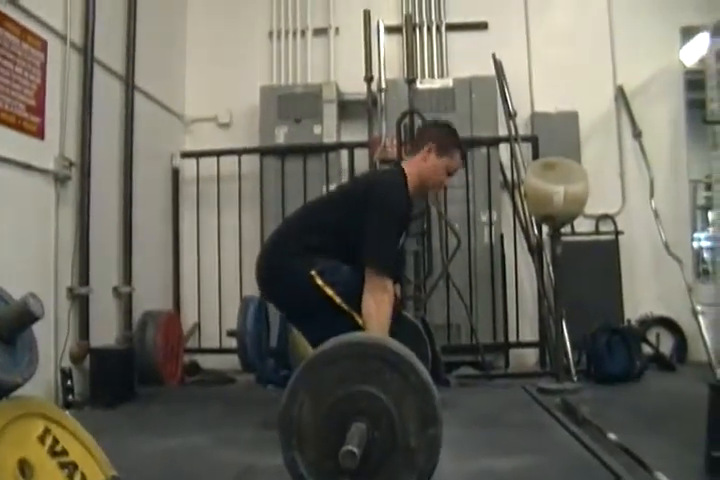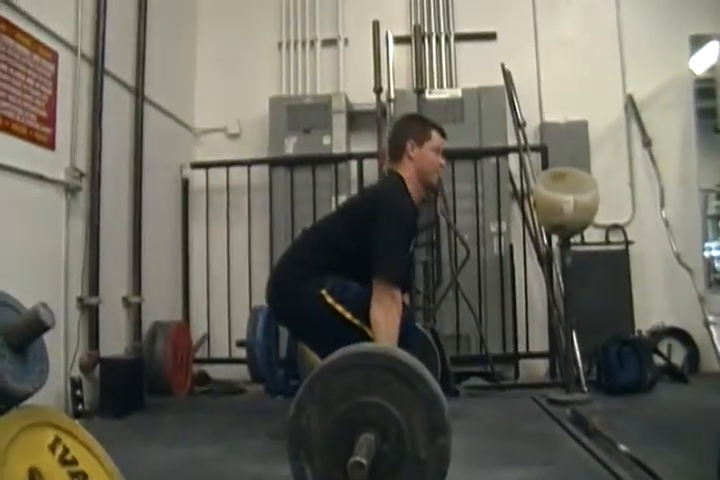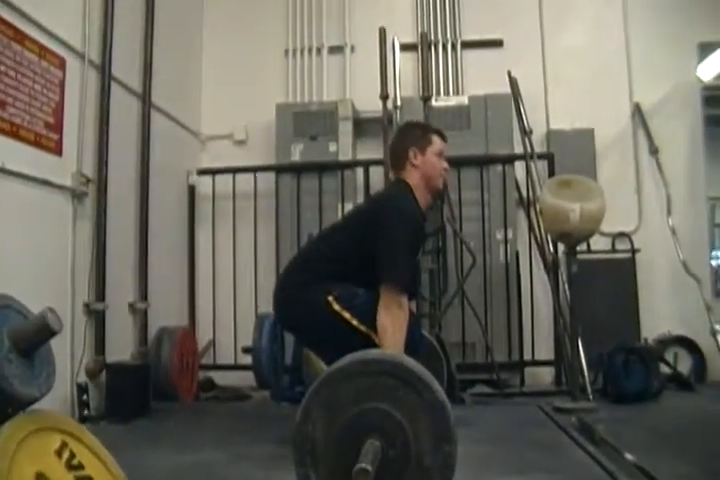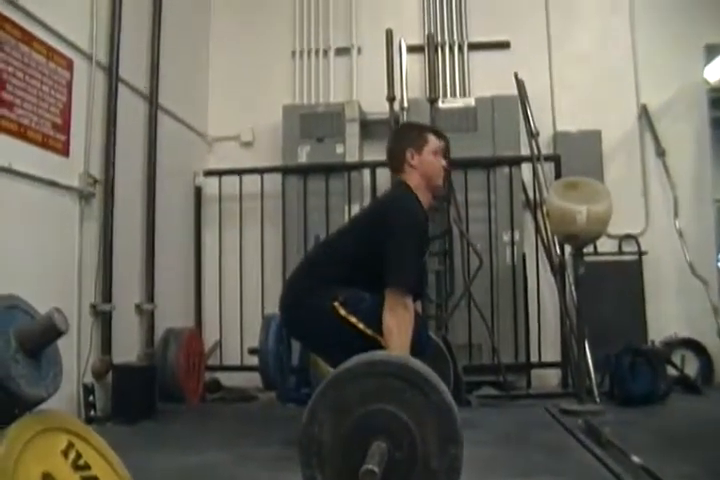
dt=0.4s
person 1, frame 1
left shoulder: (392, 190)
right shoulder: (389, 193)
left elbow: (385, 281)
right elbow: (377, 286)
left hip: (287, 264)
right hip: (292, 262)
person 1, frame 2
left shoulder: (395, 201)
right shoulder: (393, 204)
left elbow: (395, 293)
right elbow: (385, 296)
left hip: (297, 286)
right hip: (303, 285)
right knee: (396, 333)
person 1, frame 3
left shoulder: (402, 206)
right shoulder: (400, 210)
left elbow: (402, 298)
right elbow: (392, 302)
left hip: (304, 292)
right hip: (309, 292)
right knee: (403, 339)
person 1, frame 4
left shoulder: (404, 207)
right shoulder: (404, 212)
left elbow: (405, 300)
right elbow: (397, 304)
left hip: (310, 299)
right hip: (314, 299)
right knee: (411, 340)
